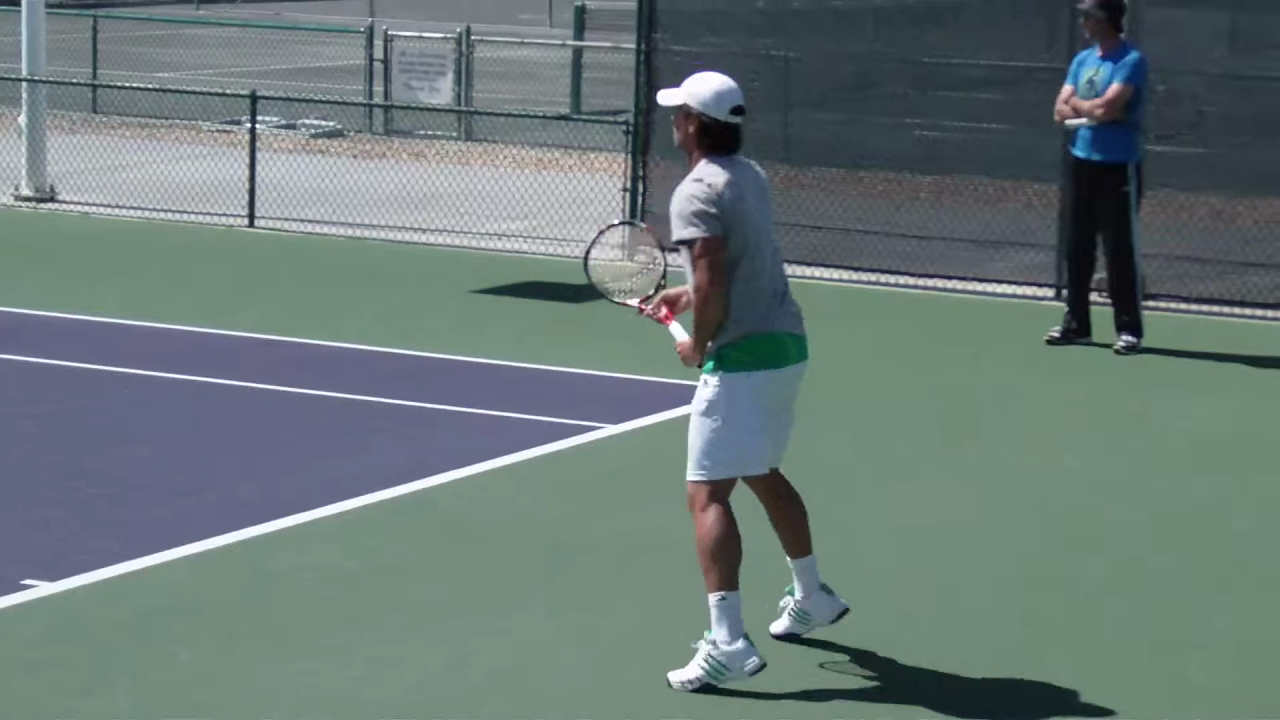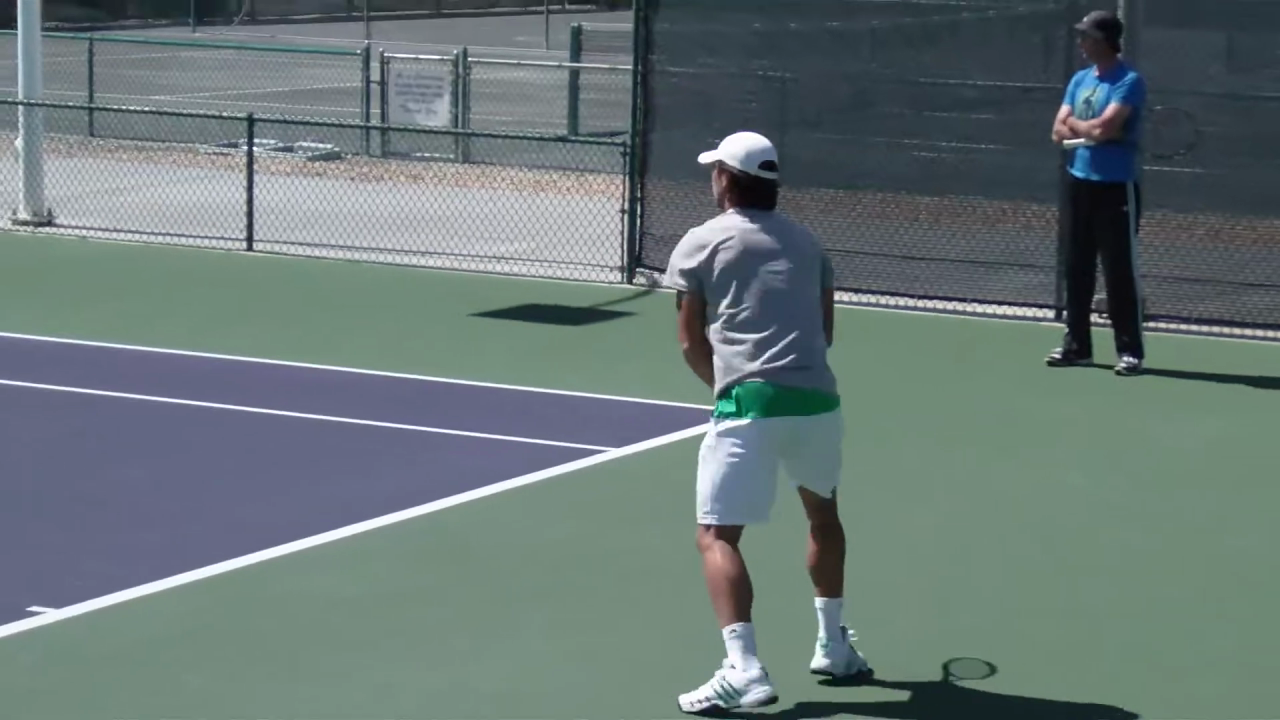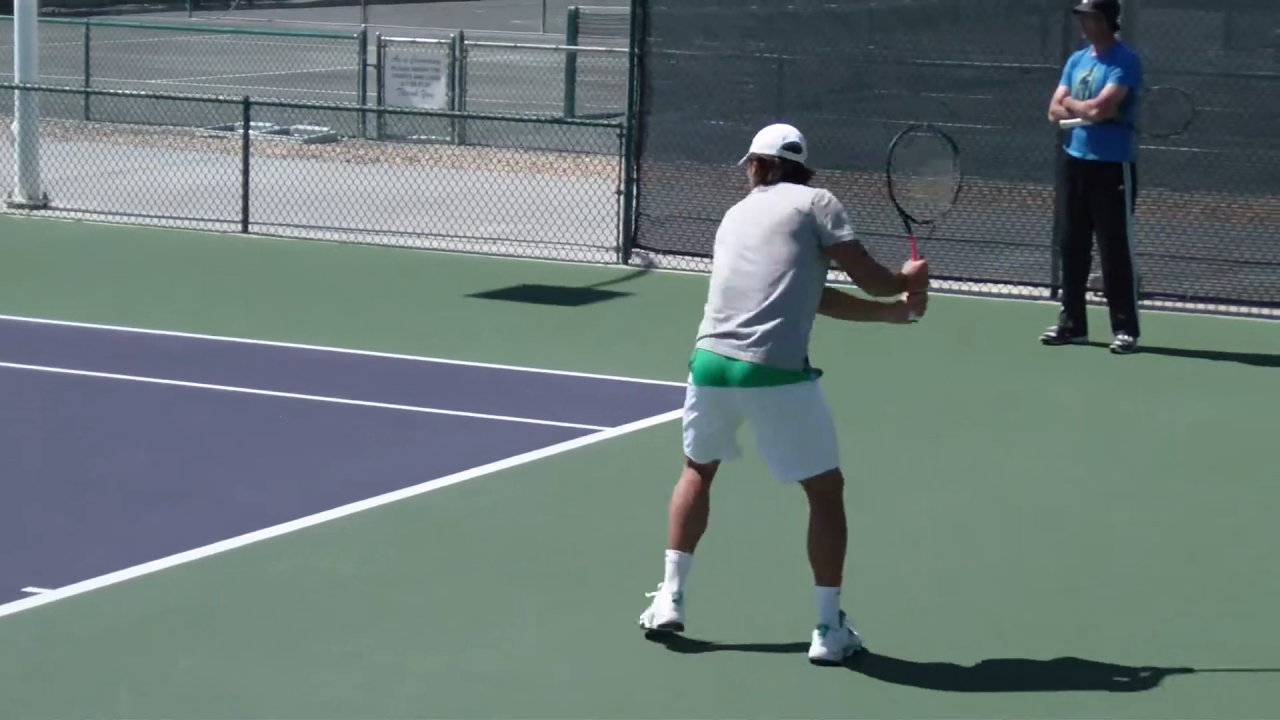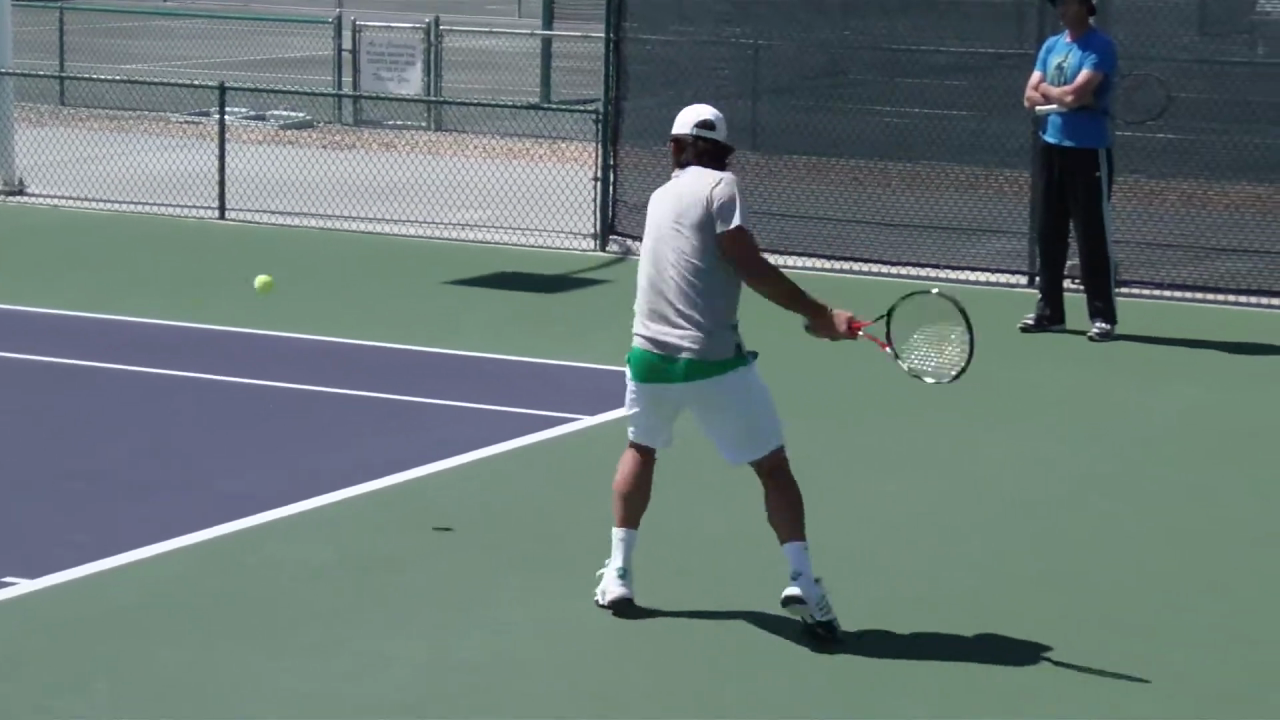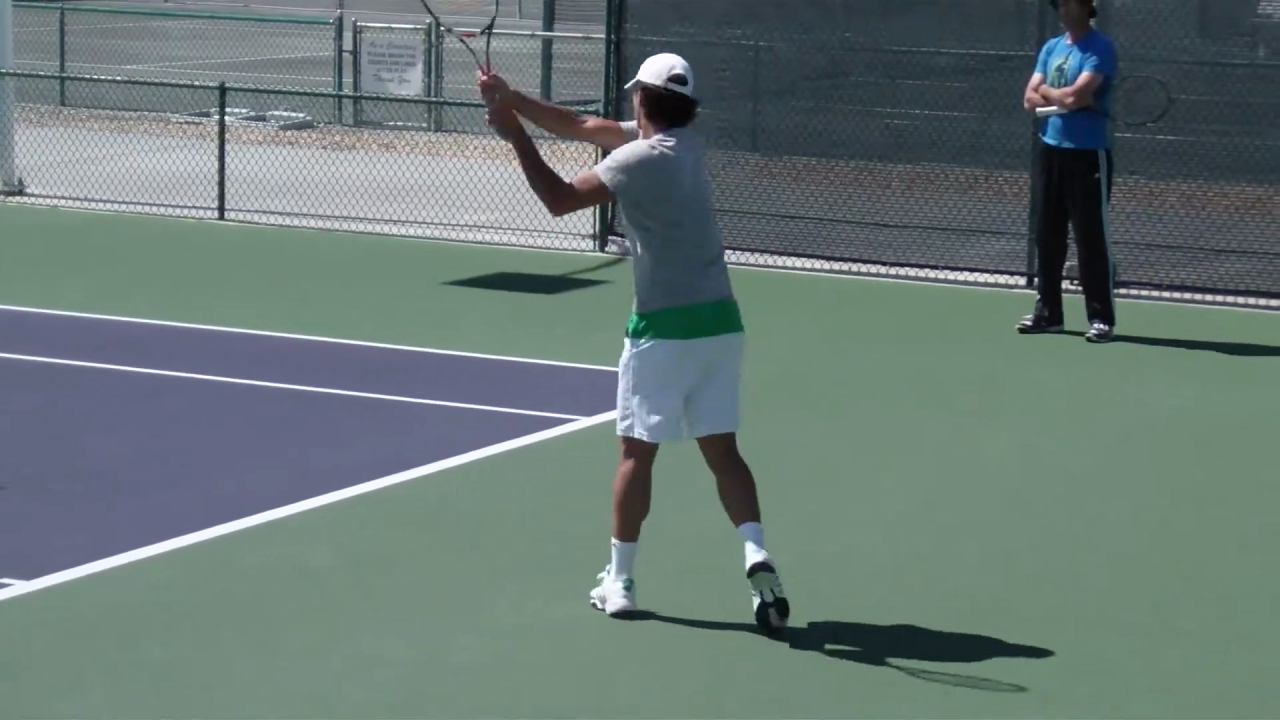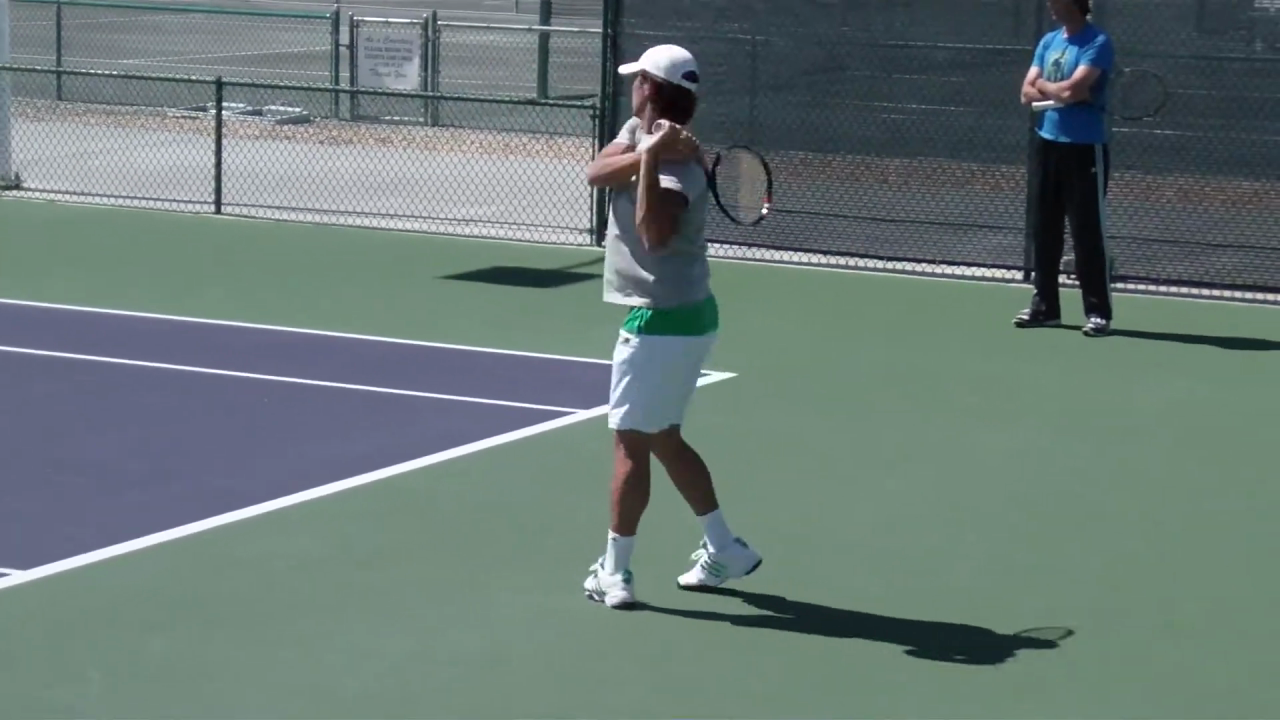
dt=0.3s
person 1, frame 1
left shoulder: (697, 192)
right shoulder: (751, 176)
left elbow: (712, 289)
left wrist: (696, 342)
right wrist: (686, 294)
left hip: (744, 357)
right hip: (787, 345)
left knee: (708, 495)
right knee: (765, 476)
left ankle: (729, 643)
right ankle: (811, 594)
person 1, frame 2
left shoulder: (698, 245)
right shoulder: (805, 241)
left elbow: (693, 347)
left hip: (750, 402)
right hip: (817, 397)
left knee: (717, 539)
right knee: (821, 508)
left ankle: (745, 671)
right ankle: (833, 644)
person 1, frame 3
left shoulder: (733, 218)
right shoulder: (816, 203)
left elbow: (814, 297)
right elbow: (866, 275)
left wrist: (890, 310)
right wrist: (907, 281)
left hip: (711, 364)
right hip: (779, 375)
left knee: (697, 471)
right knee: (825, 494)
left ankle: (671, 597)
right ankle: (829, 628)
person 1, frame 4
left shoulder: (660, 196)
right shoulder: (721, 187)
right elbow: (754, 270)
left wrist: (801, 311)
right wrist: (816, 311)
left hip: (651, 359)
right hip: (714, 363)
left knee: (639, 451)
right knee: (774, 467)
left ankle: (617, 575)
right ankle: (803, 585)
person 1, frame 5
left shoulder: (639, 159)
right shoulder: (686, 140)
left elbow: (560, 199)
right elbow: (585, 126)
left wrist: (511, 131)
right wrist: (514, 98)
left hip: (663, 327)
right hip: (721, 320)
left knee: (637, 452)
right knee: (722, 451)
left ankle: (620, 583)
right ankle: (757, 553)
person 1, frame 6
left shoulder: (684, 163)
right shoulder: (639, 132)
left elbow: (655, 235)
right elbow: (598, 171)
left wrist: (650, 169)
right wrist: (647, 151)
left hip: (664, 322)
right hip: (678, 318)
left knee: (631, 442)
right knee: (664, 440)
left ankle: (616, 574)
right ankle: (726, 549)
person 2, frame 1
left shoulder: (1131, 60)
right shoulder: (1082, 59)
left elbow: (1105, 108)
right elbow: (1061, 111)
left wrist: (1077, 102)
right wrist: (1095, 111)
left hip: (1117, 167)
right hip: (1081, 162)
left knee: (1120, 251)
right knee: (1077, 247)
left ankle: (1129, 329)
right ankle: (1076, 323)
person 2, frame 2
left shoulder: (1129, 81)
right shoulder: (1079, 80)
left elbow: (1101, 128)
right elbow: (1059, 131)
left wrist: (1075, 123)
right wrist: (1090, 132)
left hip: (1115, 188)
right hip: (1079, 183)
left knee: (1120, 272)
right knee: (1077, 268)
left ankle: (1130, 350)
right ankle: (1076, 344)
person 2, frame 3
left shoulder: (1126, 61)
right shoulder: (1076, 59)
left elbow: (1099, 108)
right elbow: (1055, 111)
left wrist: (1071, 102)
right wrist: (1087, 111)
left hip: (1111, 166)
right hip: (1075, 161)
left knee: (1116, 251)
right knee: (1072, 247)
left ankle: (1125, 328)
right ankle: (1072, 322)
person 2, frame 4
left shoulder: (1100, 46)
right shoulder: (1050, 46)
left elbow: (1074, 94)
right elbow: (1030, 97)
left wrist: (1046, 88)
right wrist: (1064, 97)
left hip: (1088, 153)
right hip: (1050, 149)
left knee: (1093, 238)
right knee: (1048, 234)
left ankle: (1103, 315)
right ankle: (1049, 310)
person 2, frame 5
left shoulder: (1101, 48)
right shoulder: (1051, 48)
left elbow: (1074, 95)
right elbow: (1030, 99)
left wrist: (1046, 90)
right wrist: (1064, 99)
left hip: (1087, 154)
right hip: (1050, 150)
left knee: (1092, 239)
right knee: (1047, 235)
left ankle: (1101, 317)
right ankle: (1048, 311)
person 2, frame 6
left shoulder: (1098, 42)
right shoulder: (1048, 41)
left elbow: (1071, 90)
right elbow: (1027, 93)
left wrist: (1042, 84)
right wrist: (1058, 93)
left hip: (1084, 148)
right hip: (1047, 144)
left knee: (1088, 233)
right knee: (1043, 229)
left ankle: (1098, 311)
right ankle: (1045, 305)
